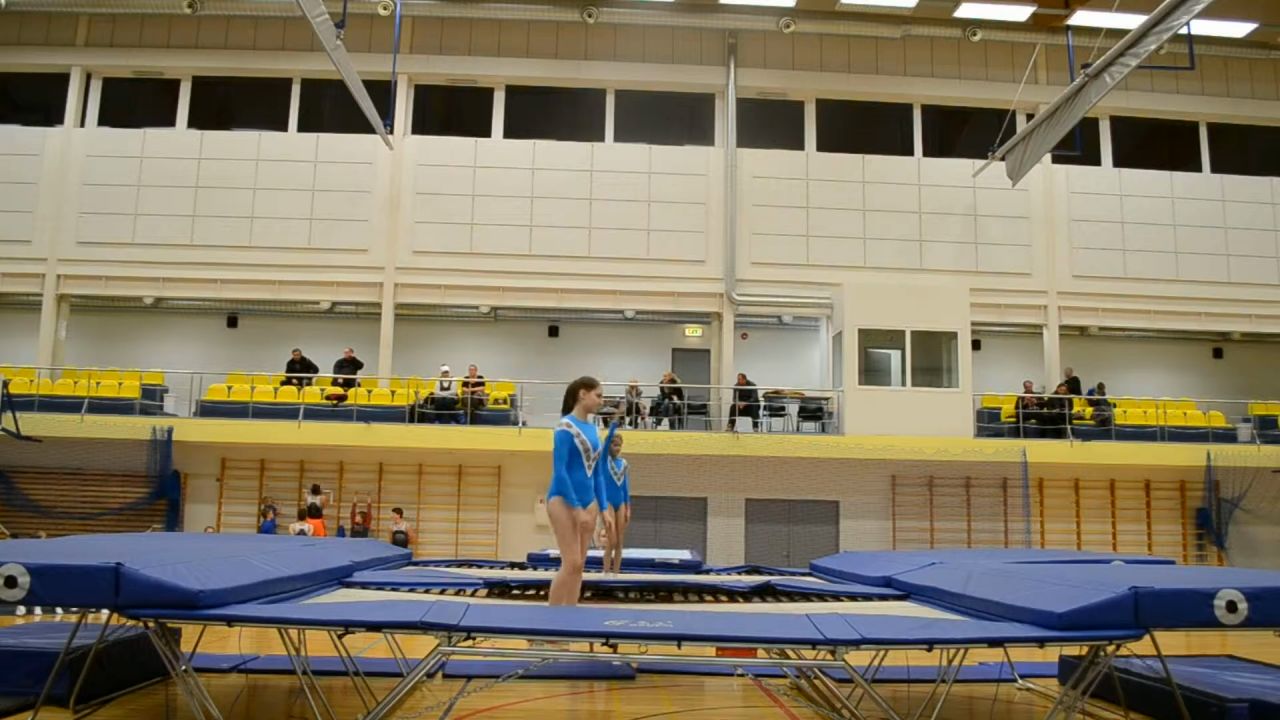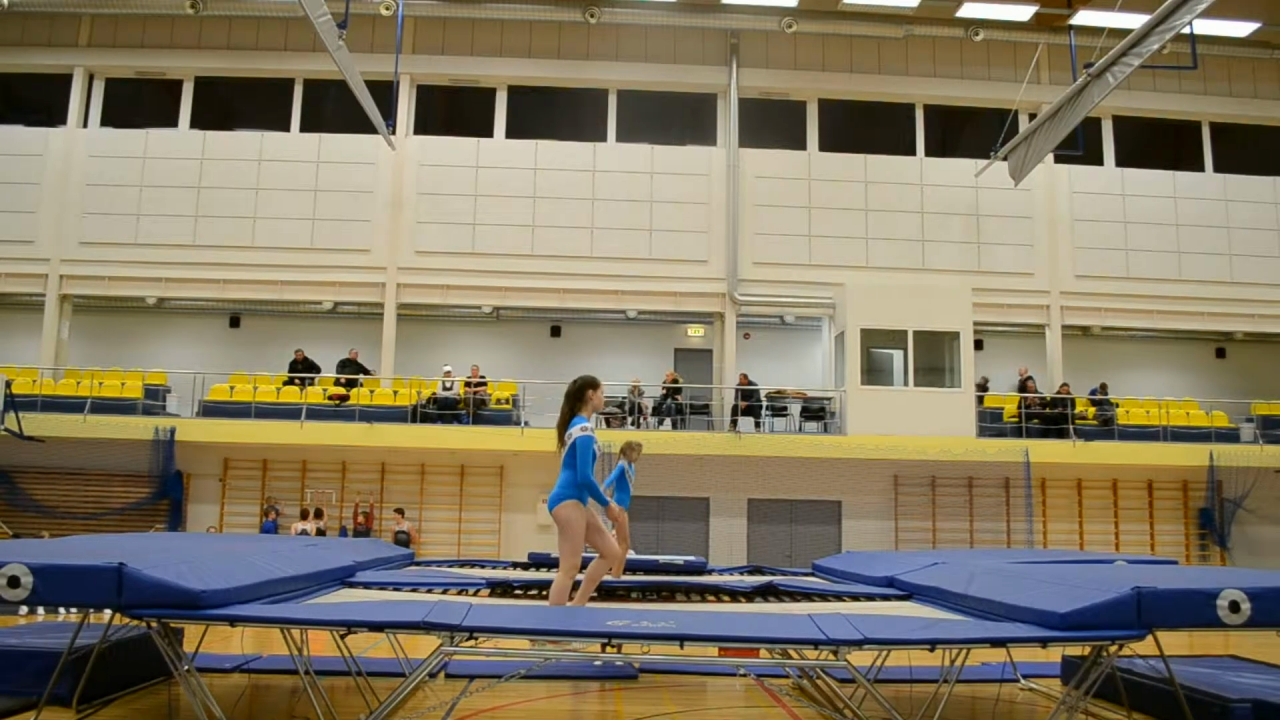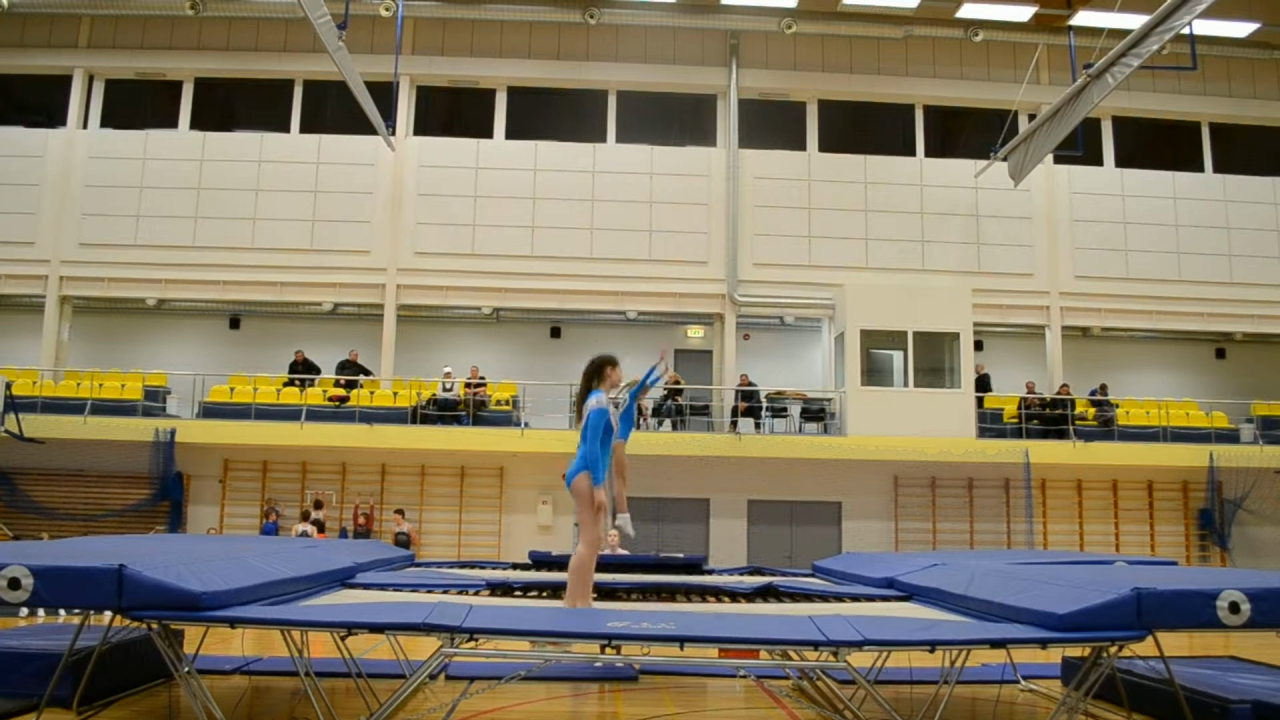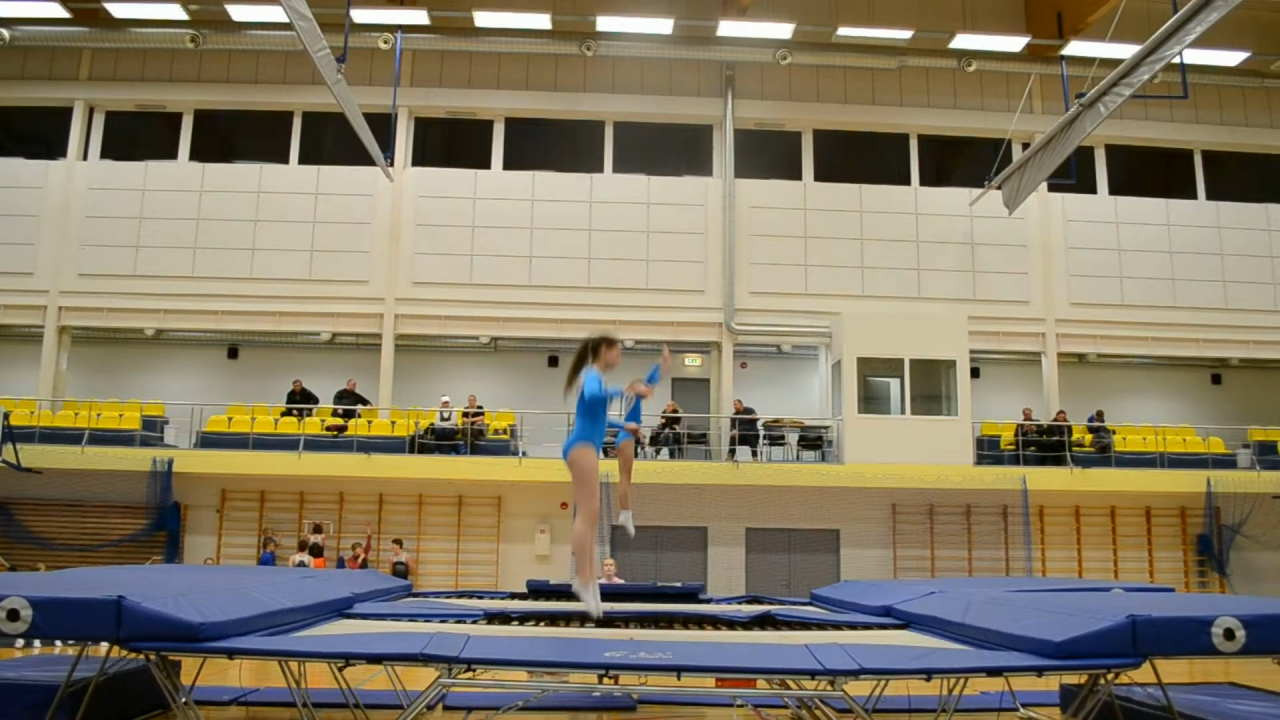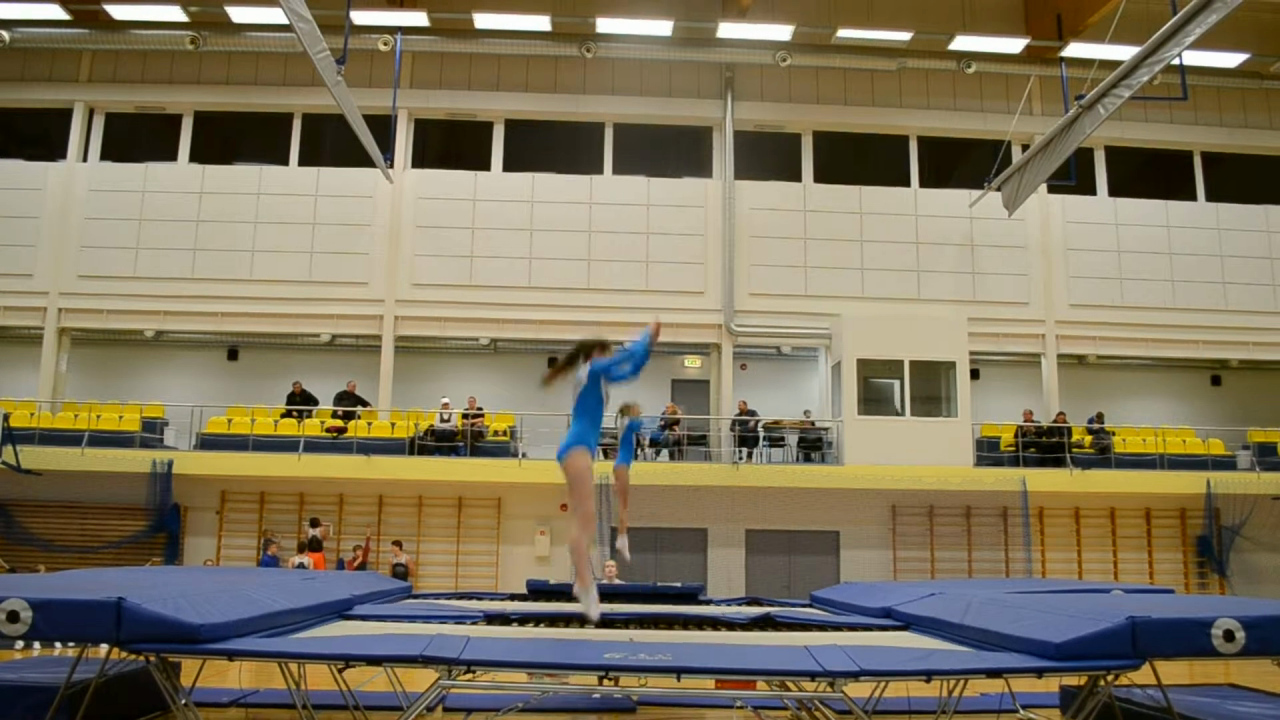
dt=1s
person 1, frame 1
left shoulder: (594, 431)
right shoulder: (565, 426)
right elbow: (559, 471)
left wrist: (604, 509)
right wrist: (576, 508)
left hip: (588, 501)
right hip: (563, 498)
left knee: (578, 565)
right knee: (571, 563)
person 1, frame 2
left shoulder: (577, 425)
right shoulder: (584, 428)
right elbow: (584, 477)
left wrist: (602, 500)
right wrist: (607, 504)
left hip: (574, 501)
right hip: (568, 501)
left knee: (612, 553)
right knee: (569, 568)
left ankle: (577, 606)
person 1, frame 3
left shoulder: (598, 401)
right shoulder: (599, 401)
right elbow: (592, 445)
left wrist: (598, 484)
right wrist: (599, 486)
left hip: (587, 475)
right hip: (585, 474)
left knee: (592, 542)
right knee: (588, 542)
left ankle: (582, 606)
right ankle: (570, 606)
person 1, frame 4
left shoulder: (594, 376)
right shoulder: (592, 375)
right elbow: (590, 395)
left wrist: (622, 425)
right wrist: (626, 390)
left hip: (585, 447)
right hip: (581, 446)
left knee: (588, 516)
right knee: (588, 515)
left ankle: (586, 579)
right ankle: (584, 579)
person 1, frame 5
left shoulder: (597, 377)
right shoulder: (592, 370)
left elbow: (630, 370)
right elbow: (629, 357)
left wrist: (649, 343)
right wrist: (647, 337)
left hip: (581, 448)
right hip: (576, 448)
left knee: (585, 520)
right knee: (583, 520)
left ankle: (585, 583)
right ankle: (584, 583)
